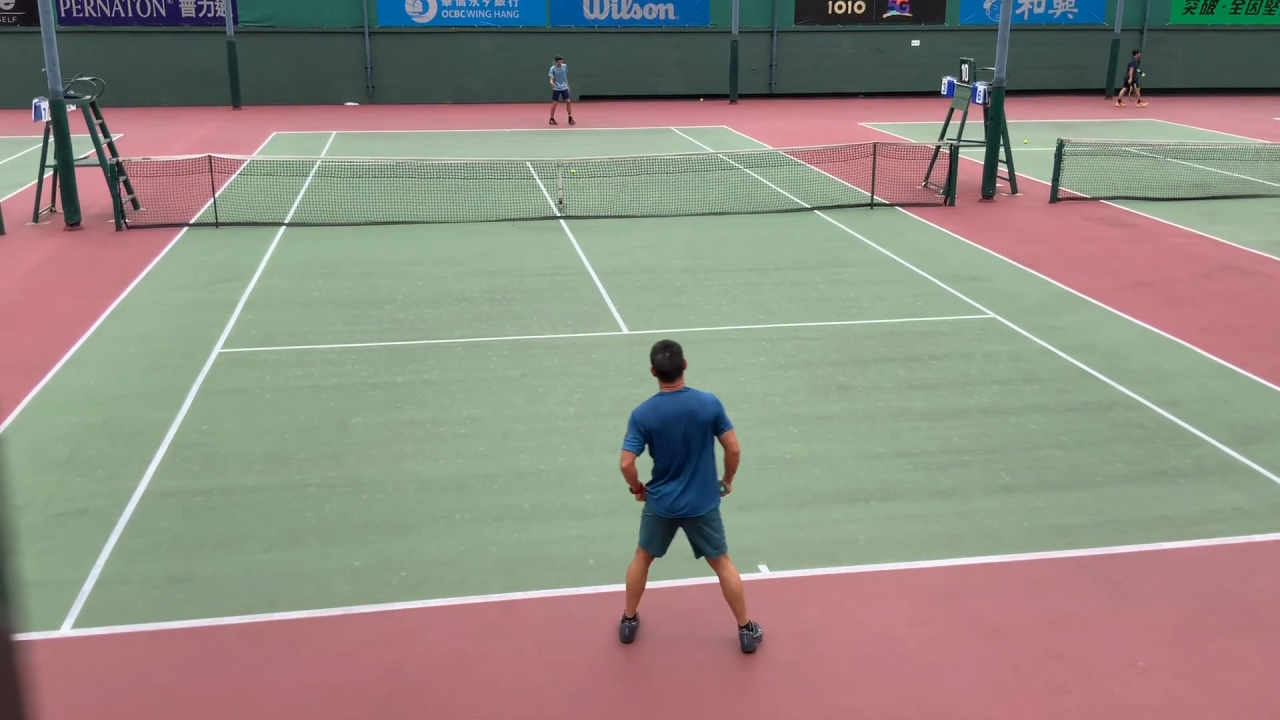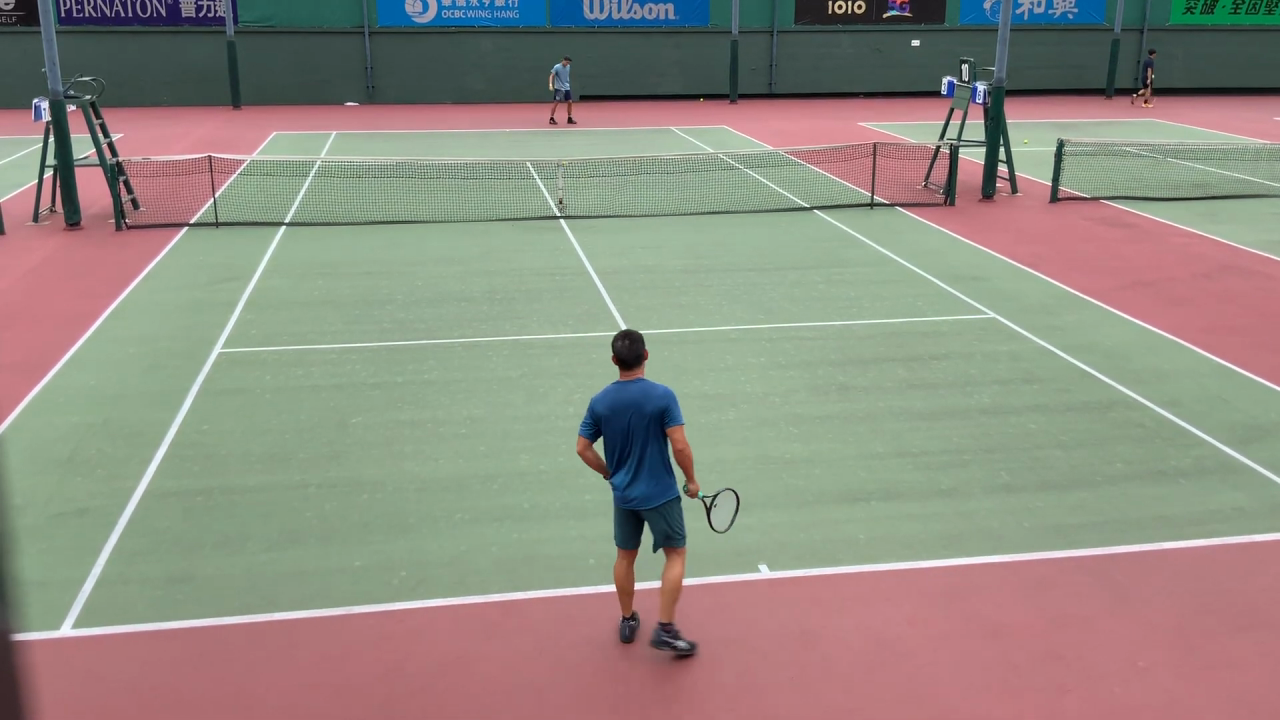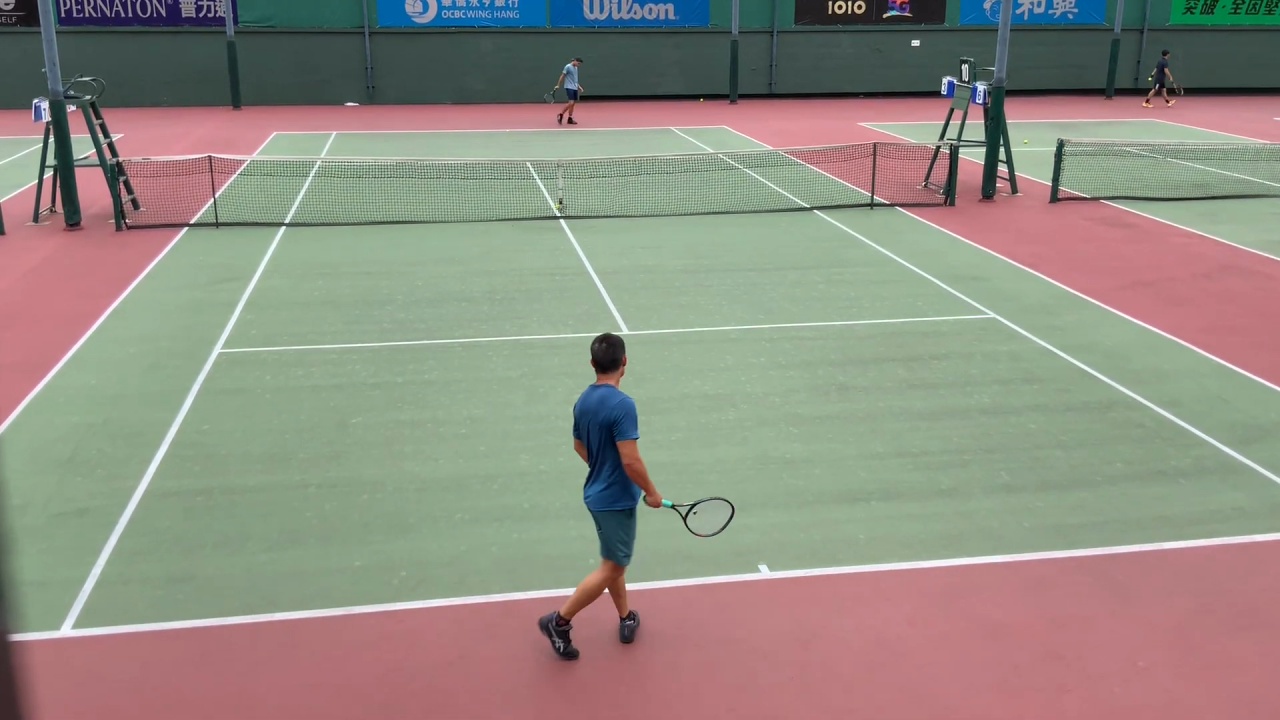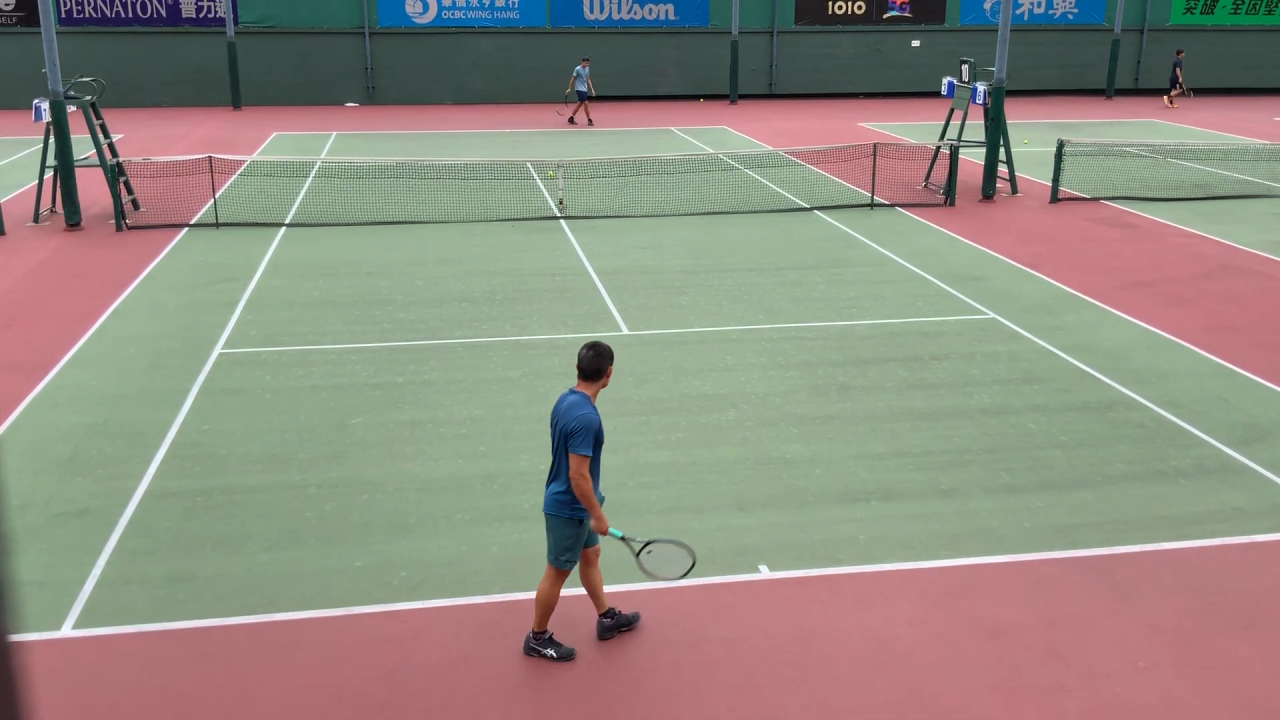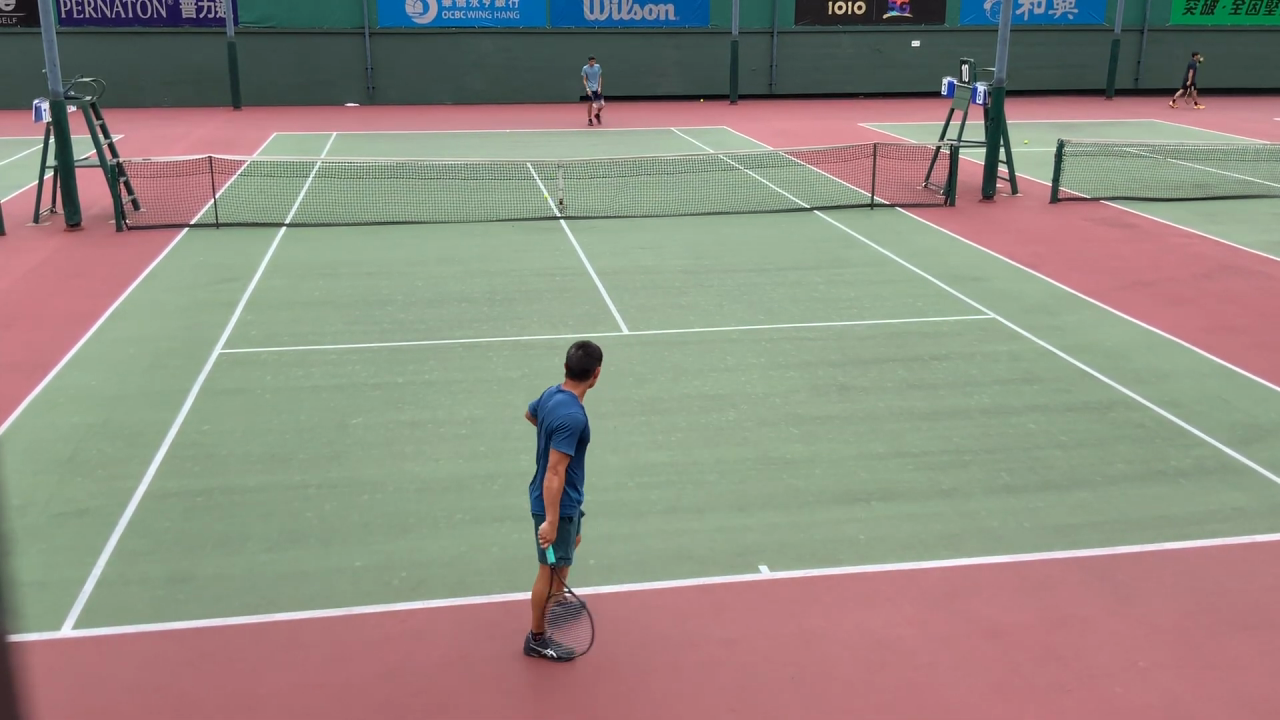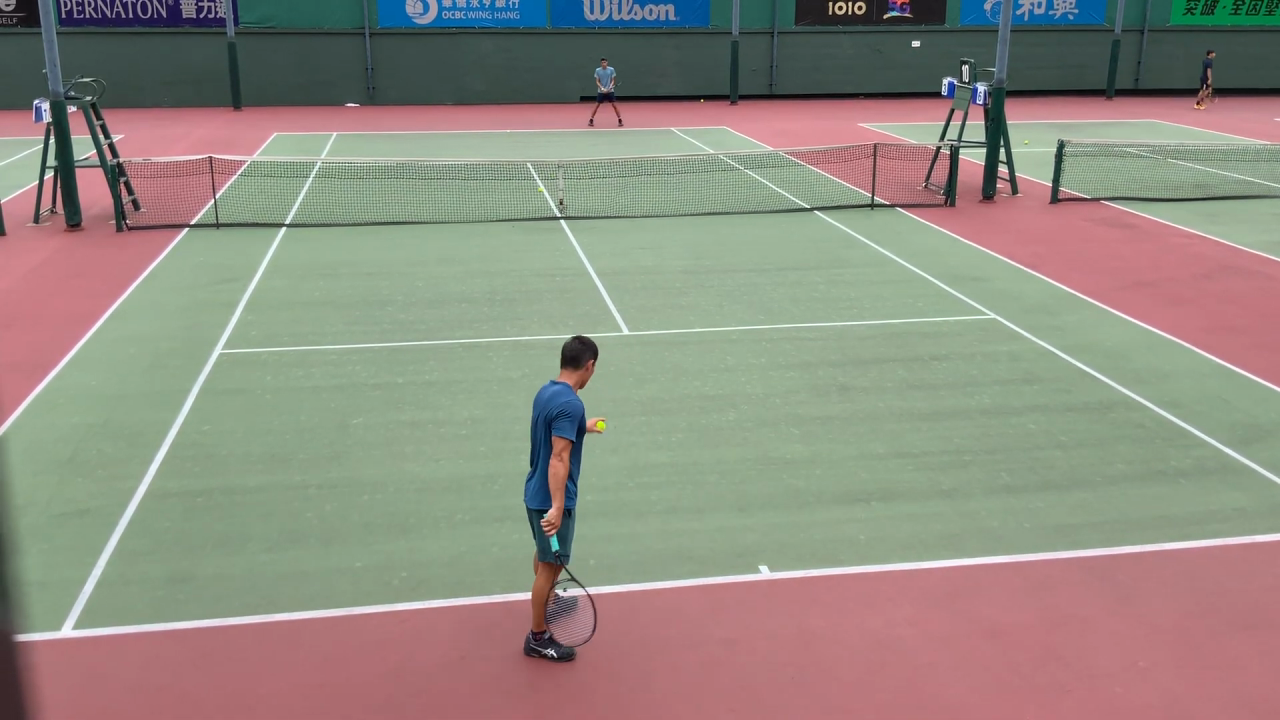
dt=0.3s
person 1, frame 1
left shoulder: (642, 414)
right shoulder: (709, 404)
left elbow: (626, 464)
right elbow: (733, 449)
left wrist: (637, 488)
right wrist: (727, 480)
left hip: (660, 504)
right hip: (702, 503)
left knee: (642, 558)
right knee: (723, 565)
left ankle: (628, 622)
right ankle: (746, 630)
person 1, frame 2
left shoulder: (600, 401)
right shoulder: (662, 396)
left elbow: (583, 448)
right elbow: (680, 446)
right wrist: (691, 480)
left hip: (623, 494)
right hip: (660, 493)
left knee: (625, 556)
right knee: (675, 556)
left ankle: (627, 620)
right ankle: (666, 628)
person 1, frame 3
left shoulder: (584, 400)
right shoulder: (622, 404)
left elbow: (579, 447)
right elbow: (631, 460)
right wrist: (651, 492)
left hip: (600, 493)
right hip: (616, 499)
left knee: (616, 560)
right knee: (612, 568)
left ankle: (626, 619)
right ankle: (558, 621)
person 1, frame 4
left shoulder: (566, 399)
right shoulder: (585, 417)
right elbow: (579, 475)
right wrist: (598, 515)
left hip: (568, 500)
right hip: (568, 506)
left knee: (590, 556)
right knee: (558, 572)
left ankle: (607, 617)
right ankle: (537, 638)
person 1, frame 5
left shoulder: (550, 394)
right shoulder: (573, 416)
left elbow: (529, 413)
right elbow: (555, 472)
right wrist: (551, 520)
left hip: (560, 500)
right hip: (557, 503)
left knee: (572, 542)
right knee: (552, 568)
right ankle: (536, 638)
person 1, frame 6
left shoulder: (546, 391)
right shoulder: (570, 403)
right elbow: (559, 457)
left wrist: (583, 426)
right wrist: (557, 507)
left hip: (536, 492)
right hip: (552, 497)
left knee: (545, 553)
right knee: (551, 565)
left ankle: (545, 601)
right ankle: (538, 637)
